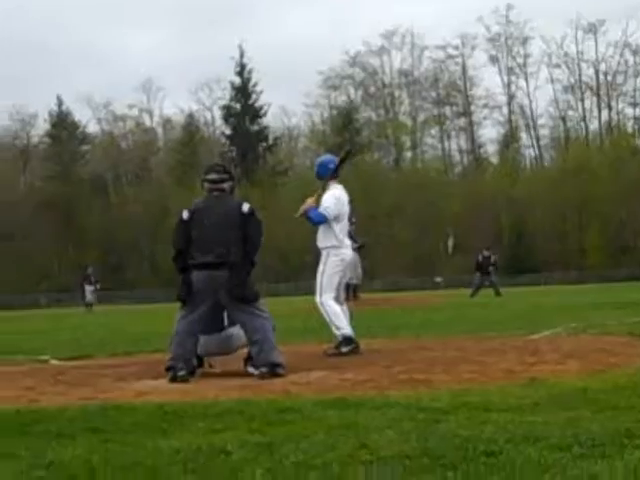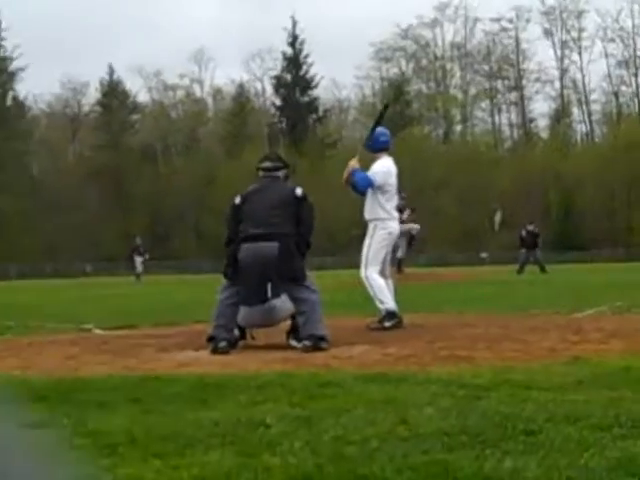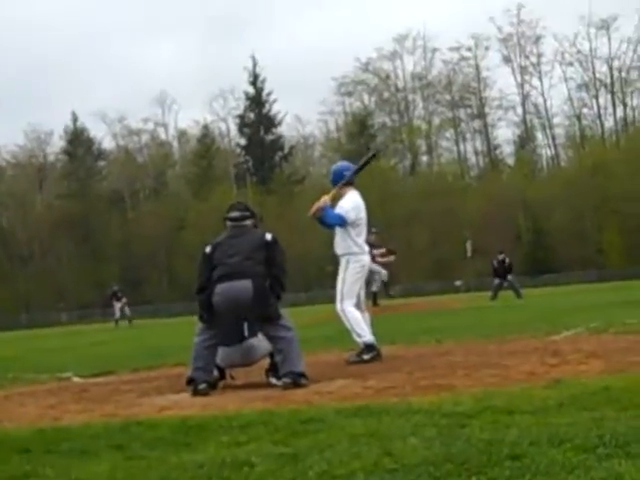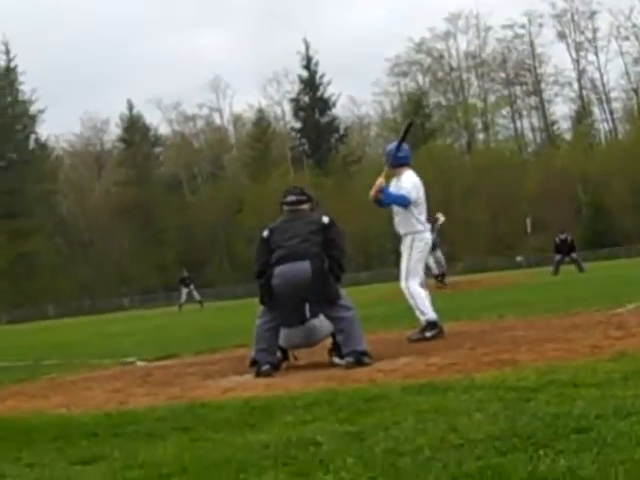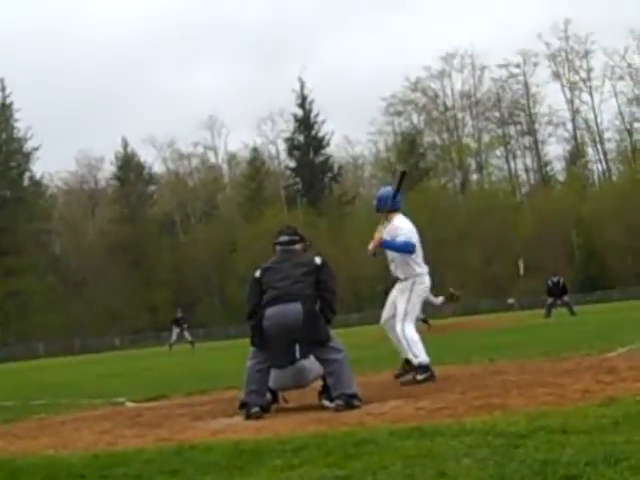
dt=0.4s
person 1, frame 1
left shoulder: (333, 194)
right shoulder: (338, 192)
left elbow: (320, 219)
right elbow: (322, 220)
left wrist: (310, 208)
right wrist: (308, 212)
left hip: (334, 252)
right hip: (341, 251)
left knee: (324, 298)
right knee: (337, 298)
left ankle: (348, 340)
right ankle: (347, 340)
person 1, frame 2
left shoulder: (383, 165)
right shoulder: (384, 165)
left elbow: (364, 183)
right elbow: (365, 190)
left wrist: (355, 169)
right wrist: (352, 181)
left hip: (381, 225)
right hip: (387, 225)
left knee: (369, 271)
right knee: (382, 272)
left ankle: (391, 315)
right ankle: (390, 314)
person 1, frame 3
left shoulder: (351, 200)
right shoulder: (347, 200)
left elbow: (337, 221)
right elbow: (331, 224)
left wrist: (326, 207)
right wrist: (319, 215)
left hip: (353, 259)
right hip: (356, 258)
left knee: (344, 305)
right knee: (357, 305)
left ankle: (369, 347)
right ankle: (368, 347)
person 1, frame 4
left shoulder: (409, 179)
right shoulder: (398, 180)
left elbow: (403, 201)
right elbow: (385, 203)
left wrist: (383, 189)
right wrist: (377, 196)
left hip: (416, 237)
right hip: (412, 237)
left knee: (409, 283)
right knee: (416, 283)
left ankle: (432, 325)
right ankle: (429, 324)
person 1, frame 5
left shoulder: (401, 225)
right shoulder: (386, 225)
left elbow: (409, 247)
right elbow: (381, 245)
left wrist: (384, 242)
right wrist: (375, 246)
left hip: (414, 280)
right hip: (403, 281)
left knee: (403, 325)
right knee: (388, 321)
left ankle: (423, 368)
right ankle: (410, 360)
person 2, frame 1
left shoulder: (190, 211)
right shoulder: (243, 208)
left elbow: (179, 248)
right elbow: (252, 244)
left wrist: (186, 274)
right wrist: (243, 271)
left hip: (198, 275)
right hip: (231, 274)
left knee: (188, 320)
right knee: (255, 318)
left ankle: (179, 367)
right ankle: (268, 363)
person 2, frame 2
left shoulder: (244, 195)
right shoulder: (295, 192)
left elbow: (231, 232)
right elbow: (305, 228)
left wrist: (233, 258)
right wrist: (298, 255)
left hip: (247, 249)
right hip: (280, 249)
left knee: (229, 294)
right knee: (305, 292)
left ankle: (221, 339)
right ankle: (313, 337)
person 2, frame 3
left shoulder: (214, 245)
right shoulder: (266, 238)
left elbow: (203, 281)
right elbow: (278, 271)
left wrist: (205, 310)
right wrist: (273, 298)
left hip: (220, 292)
right hip: (253, 289)
left knee: (206, 336)
right knee: (281, 330)
left ankle: (200, 380)
right ankle: (292, 374)
person 2, frame 4
left shoulder: (271, 229)
right shoulder: (322, 220)
left elbow: (261, 264)
right elbow: (336, 253)
left wrist: (266, 292)
right wrist: (333, 280)
left hip: (279, 274)
right hip: (311, 270)
left knee: (267, 317)
right knee: (342, 310)
left ankle: (263, 362)
right ankle: (355, 353)
person 2, frame 5
left shoulder: (263, 269)
right shoulder: (315, 261)
left elbow: (252, 305)
right elbow: (328, 293)
left wrist: (257, 333)
right wrist: (324, 321)
left hip: (270, 316)
right hip: (302, 312)
left knee: (258, 359)
right knee: (332, 352)
left ankle: (253, 404)
right ankle: (344, 396)
